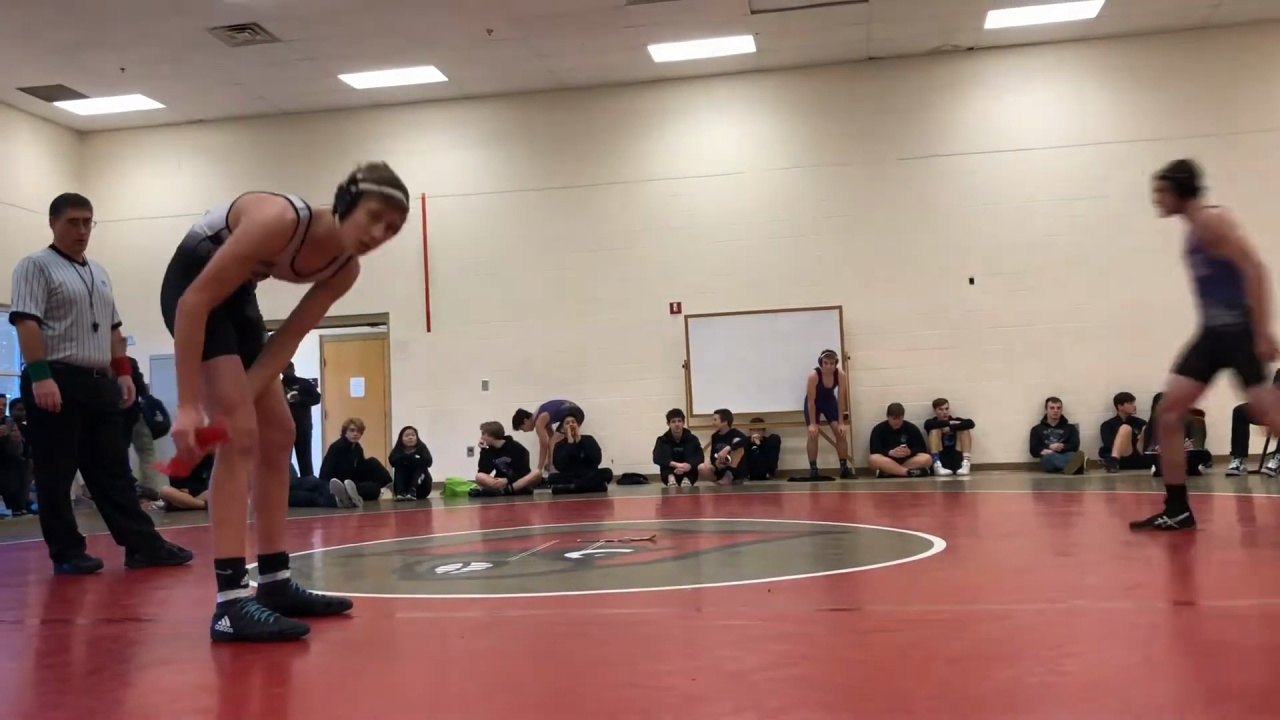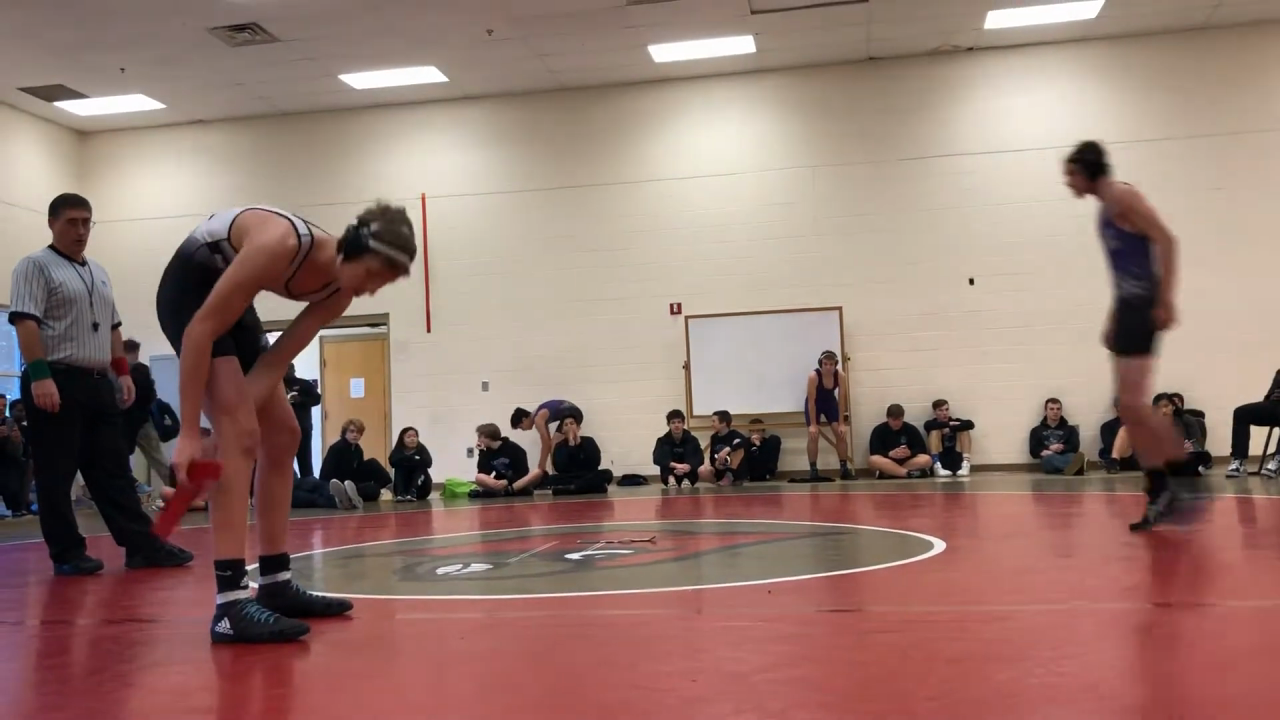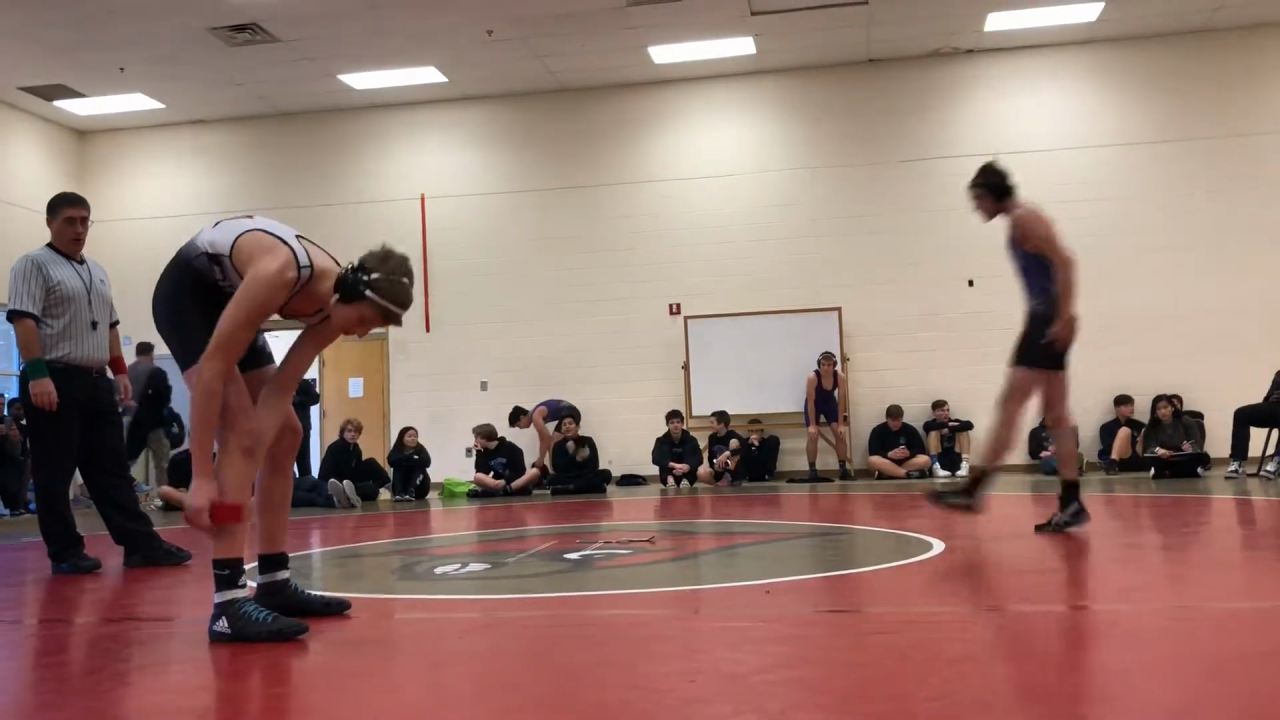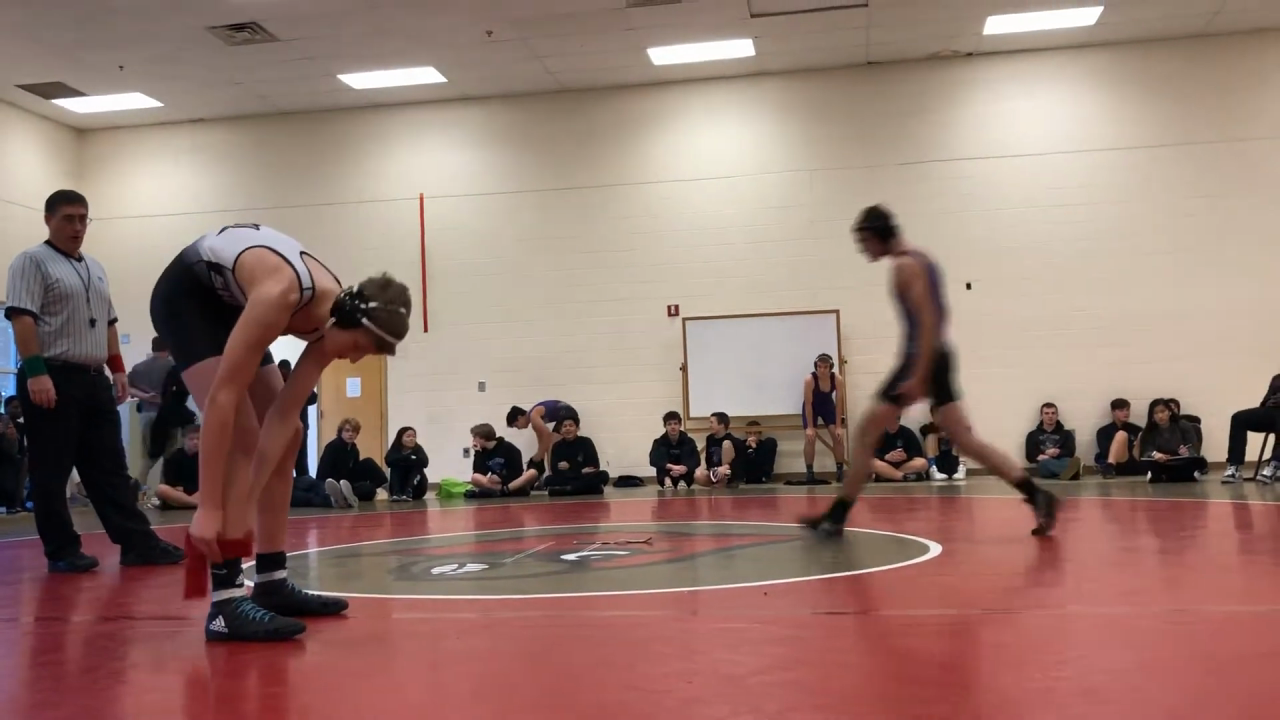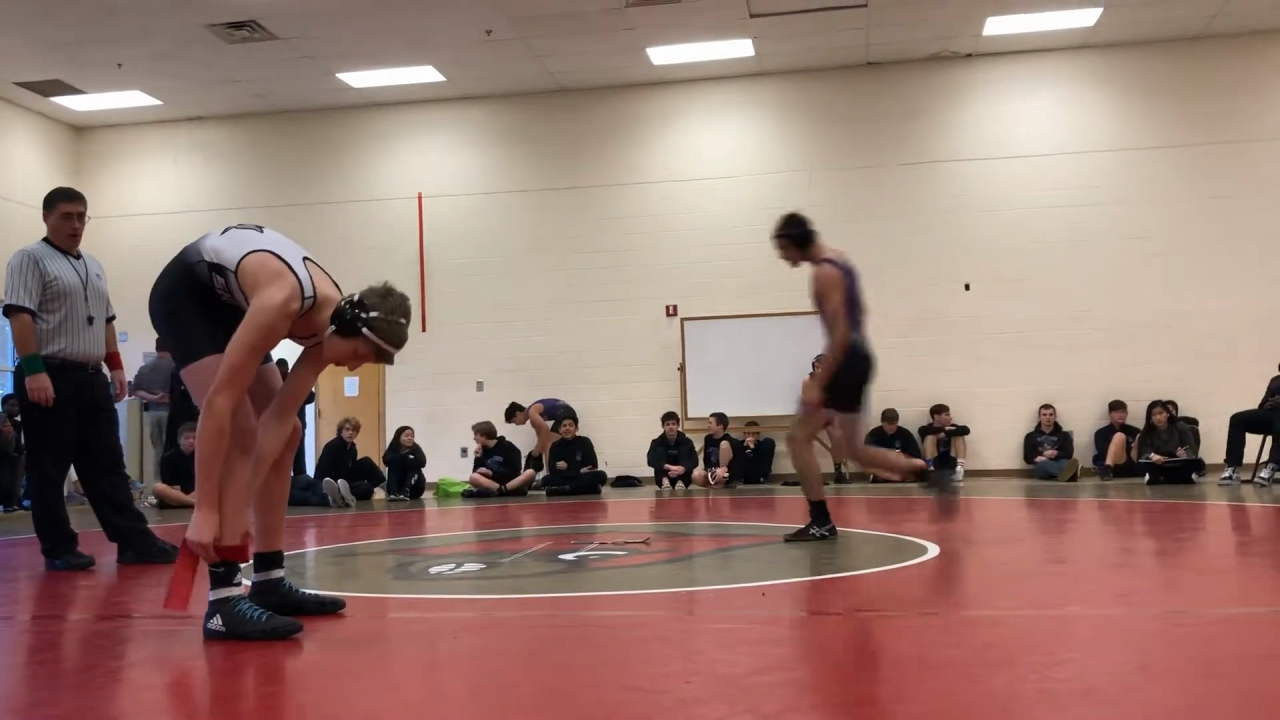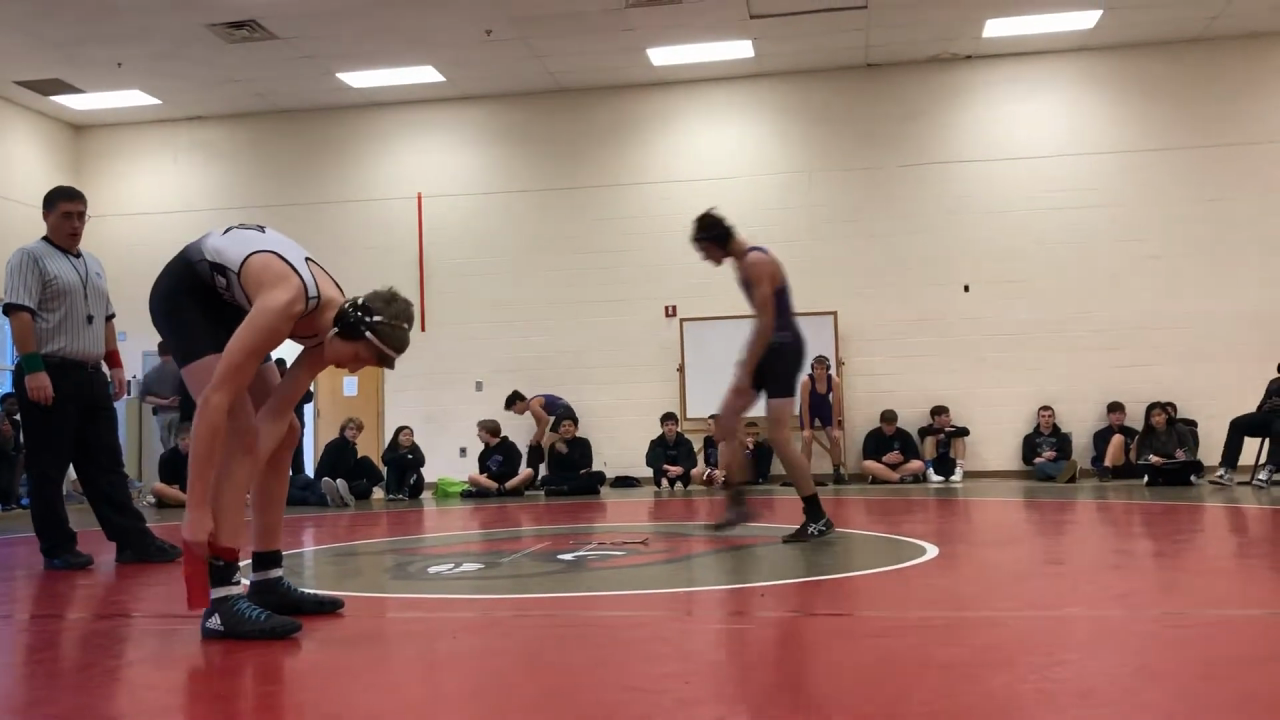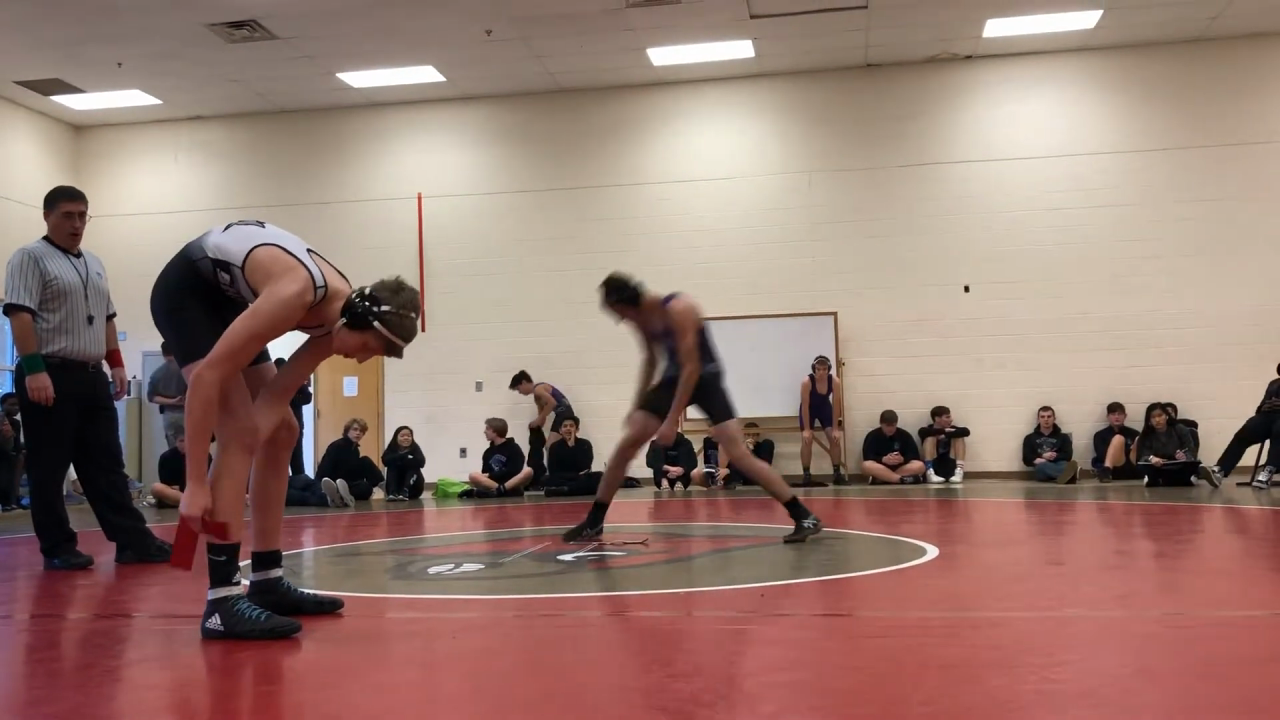
dt=0.2s
person 1, frame 1
left shoulder: (345, 268)
right shoulder: (279, 220)
left elbow: (285, 341)
right elbow: (194, 302)
left wrist: (235, 405)
right wrist: (188, 405)
left hip: (236, 296)
right hip: (193, 290)
left knee: (278, 434)
right knee: (241, 436)
left ankle: (275, 583)
right ankle: (230, 602)
person 1, frame 2
left shoulder: (340, 289)
right shoulder: (281, 245)
left elbow: (275, 361)
right elbow: (200, 329)
left wrist: (237, 414)
right wrist: (188, 433)
left hip: (231, 299)
right hip: (189, 289)
left knee: (283, 434)
right knee: (242, 434)
left ankle: (275, 585)
right ankle: (231, 604)
person 1, frame 3
left shoulder: (335, 305)
right shoulder: (281, 274)
left elbow: (280, 389)
right elbow: (214, 365)
left wrist: (241, 484)
right wrist: (202, 476)
left hip: (226, 301)
right hip: (187, 294)
left knee: (285, 434)
right knee: (242, 435)
left ankle: (274, 584)
right ankle: (229, 604)
person 1, frame 4
left shoulder: (333, 317)
right shoulder: (282, 296)
left elbow: (284, 414)
right elbow: (223, 397)
left wrist: (247, 508)
right wrist: (209, 508)
left hip: (227, 304)
right hip: (185, 297)
left knee: (289, 437)
right knee: (242, 435)
left ankle: (271, 584)
right ankle: (226, 603)
person 1, frame 5
left shoulder: (331, 322)
right shoulder: (282, 303)
left elbow: (279, 417)
right elbow: (219, 402)
left wrist: (240, 508)
right wrist: (205, 510)
left hip: (226, 301)
right hip: (184, 295)
left knee: (288, 435)
right knee: (241, 433)
left ankle: (269, 583)
right ankle: (224, 602)
person 1, frame 6
left shoulder: (334, 321)
right shoulder: (286, 304)
left elbow: (274, 415)
right elbow: (215, 401)
left wrist: (233, 504)
right wrist: (197, 510)
left hip: (226, 301)
right hip: (184, 294)
left knee: (284, 433)
right knee: (240, 432)
left ankle: (267, 582)
right ankle: (221, 601)
person 1, frame 7
left shoulder: (337, 314)
right shoulder: (295, 295)
left elbow: (273, 399)
right elbow: (206, 377)
left wrist: (226, 490)
right wrist: (195, 484)
left hip: (226, 298)
right hip: (185, 293)
left knee: (282, 433)
right knee: (241, 432)
left ankle: (267, 582)
right ankle: (222, 602)
person 2, frame 1
left shoulder: (99, 272)
right shoulder: (36, 266)
right elbow: (26, 323)
left wrist: (122, 371)
right wrist: (40, 376)
left hip: (99, 383)
right hip: (56, 381)
left knee: (113, 469)
right knee: (56, 474)
left ankle: (143, 545)
right ankle: (67, 553)
person 2, frame 2
left shoulder: (99, 272)
right shoulder: (35, 265)
right elbow: (25, 323)
left wrist: (122, 372)
right wrist: (40, 376)
left hip: (99, 383)
right hip: (56, 382)
left knee: (114, 470)
right knee: (57, 473)
left ankle: (143, 545)
right ankle: (67, 553)
person 2, frame 3
left shoulder: (97, 271)
right shoulder: (34, 264)
right elbow: (24, 321)
left wrist: (120, 371)
right wrist: (37, 375)
left hip: (97, 383)
right hip: (54, 381)
left knee: (112, 469)
right knee: (55, 472)
left ankle: (141, 544)
right ankle: (65, 552)
person 2, frame 4
left shoulder: (95, 269)
right shoulder: (32, 261)
right elbow: (22, 318)
left wrist: (117, 368)
right wrist: (36, 372)
left hip: (95, 380)
right hip: (52, 378)
left knee: (110, 466)
right knee: (52, 471)
left ankle: (138, 543)
right ankle: (62, 551)
person 2, frame 5
left shoulder: (93, 266)
left wrist: (115, 366)
right wrist: (33, 370)
left hip: (92, 378)
right hip: (49, 376)
left knee: (107, 465)
right knee: (49, 469)
left ankle: (135, 541)
right ankle: (58, 549)
person 2, frame 6
left shoulder: (93, 265)
left wrist: (115, 364)
right wrist: (33, 369)
left hip: (92, 377)
right hip: (49, 375)
left knee: (106, 464)
right knee: (49, 468)
left ankle: (133, 540)
right ankle: (58, 548)
person 2, frame 7
left shoulder: (94, 264)
right shoulder: (31, 257)
right elbow: (20, 315)
left wrist: (116, 364)
right wrist: (34, 369)
left hip: (92, 377)
right hip: (50, 375)
left knee: (107, 464)
right knee: (49, 468)
left ankle: (133, 540)
right ankle: (58, 548)
person 3, frame 1
left shoulder: (1214, 220)
right shoulder: (1193, 230)
left hip: (1236, 335)
right hip: (1214, 333)
right knee: (1167, 417)
right ankle: (1177, 508)
person 3, frame 2
left shoulder: (1122, 196)
right shoulder: (1106, 204)
left elbow: (1166, 241)
left wrist: (1165, 300)
right wrist: (1112, 318)
left hip: (1142, 304)
right hip: (1129, 304)
left knee: (1131, 401)
right knee: (1128, 404)
right ankle: (1161, 491)
person 3, frame 3
left shoulder: (1024, 217)
right shoulder: (1023, 220)
left elbow: (1065, 262)
left wrist: (1065, 316)
left hip: (1049, 319)
right hip: (1047, 319)
left knee: (1009, 407)
right knee: (1056, 415)
left ankle: (971, 490)
right ankle: (1070, 503)
person 3, frame 4
left shoulder: (903, 266)
right shoulder: (919, 260)
left elbow: (927, 322)
left wrist: (918, 375)
left hip: (922, 359)
right hip: (935, 357)
left knee: (865, 432)
right knee: (965, 442)
left ankle: (836, 517)
right ankle: (1039, 498)
person 3, frame 5
left shoulder: (823, 274)
right shoulder: (837, 261)
left elbow: (839, 334)
left wrist: (818, 386)
left hip: (846, 360)
right hip: (856, 358)
left knee: (798, 439)
right knee: (856, 451)
left ankle: (821, 522)
person 3, frame 6
left shoulder: (756, 262)
right shoulder: (741, 261)
left elbow: (767, 321)
left wrist: (746, 372)
right wrist: (747, 358)
left hip: (782, 346)
right hip: (767, 345)
left knee: (779, 437)
right knee: (726, 423)
left ankle: (817, 517)
right ankle: (736, 501)
person 3, frame 7
left shoulder: (677, 311)
right shoulder: (639, 316)
left elbow: (692, 368)
left wrist: (673, 420)
right wrist: (639, 402)
left hip: (704, 377)
right hip: (675, 376)
left knee: (739, 456)
right knee: (626, 446)
left ankle: (804, 518)
right ankle: (594, 522)
